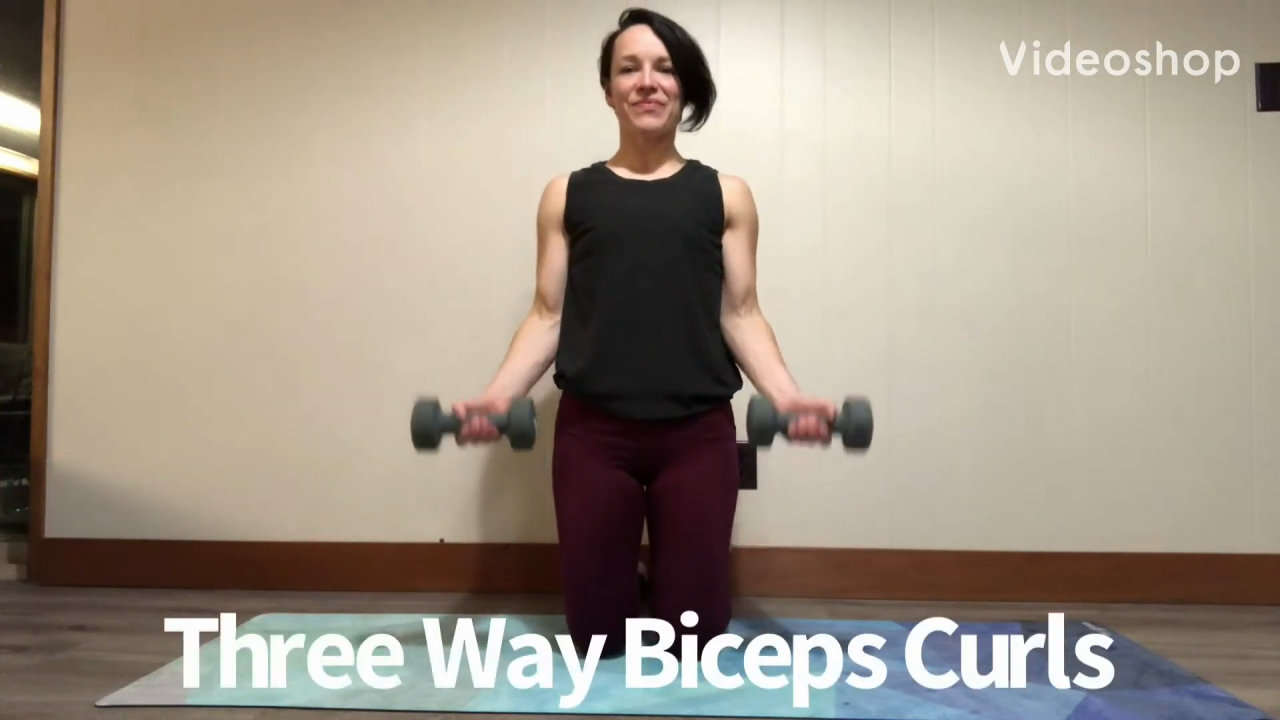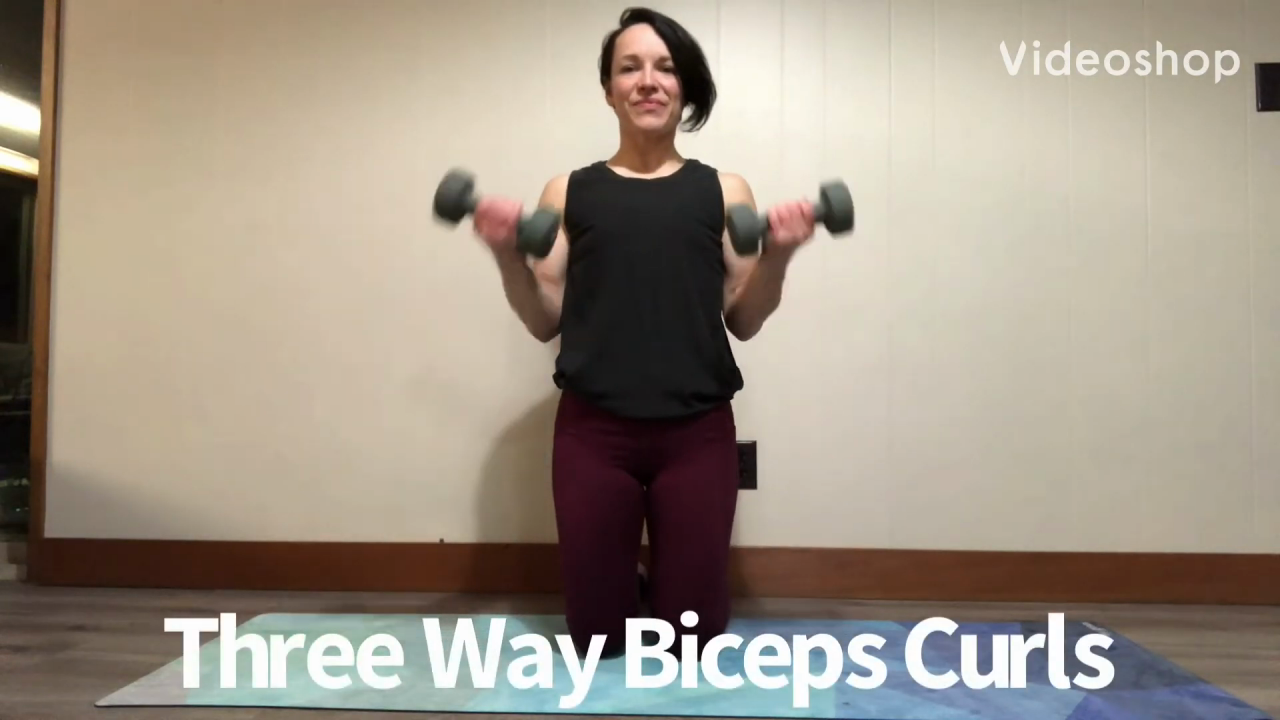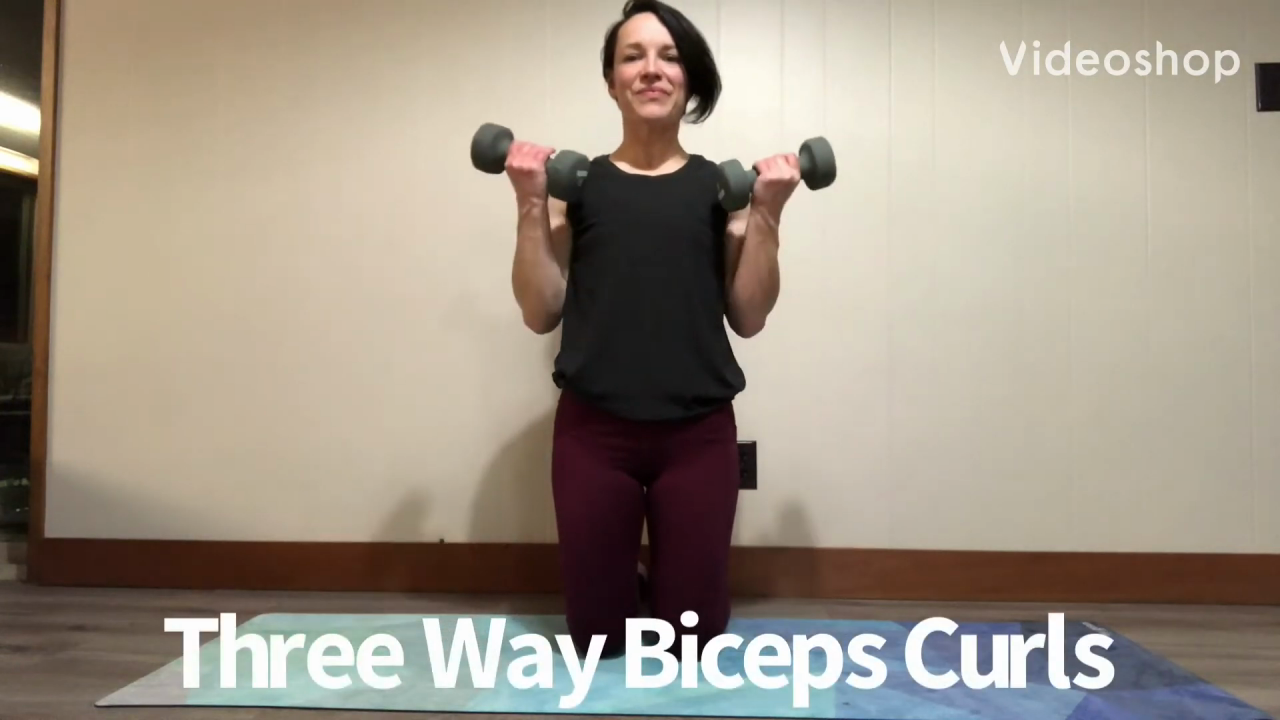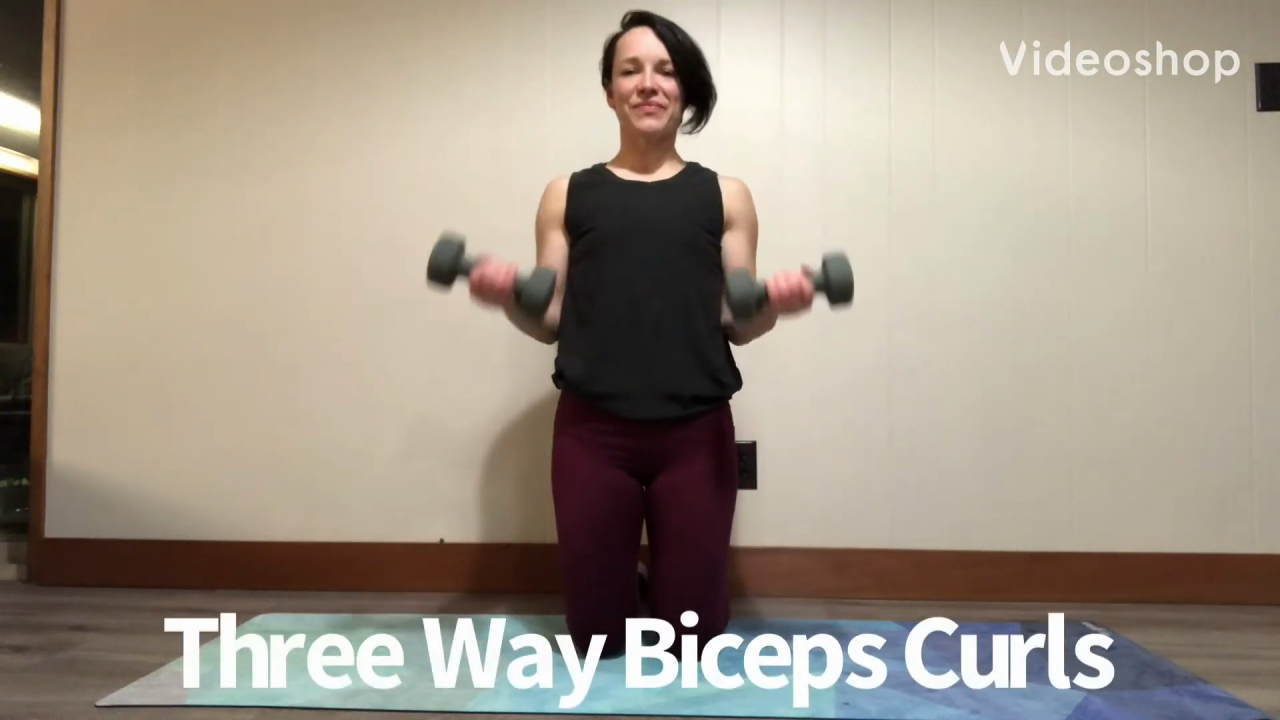
dt=0.5s
person 1, frame 1
left shoulder: (725, 194)
right shoulder: (567, 194)
left elbow: (739, 315)
right elbow: (548, 316)
left wrist: (785, 394)
right wrist: (498, 395)
left hip: (698, 433)
right hip: (592, 432)
left knee: (695, 633)
right knee: (596, 633)
left ankle: (663, 585)
right ankle: (631, 584)
person 1, frame 2
left shoulder: (724, 191)
right shoulder: (568, 192)
left elbow: (742, 318)
right elbow: (546, 319)
left wrist: (776, 260)
right wrist: (509, 256)
left hip: (698, 432)
right hip: (592, 430)
left knee: (694, 634)
right knee: (595, 634)
left ankle: (660, 580)
right ankle: (627, 583)
person 1, frame 3
left shoulder: (727, 186)
right shoulder: (572, 184)
left elbow: (748, 318)
right elbow: (539, 313)
left wrist: (769, 212)
right wrist: (530, 202)
left hip: (699, 432)
right hip: (592, 430)
left knee: (693, 634)
right knee: (596, 634)
left ankle: (657, 581)
right ankle: (628, 583)
person 1, frame 4
left shoulder: (725, 195)
right shoulder: (568, 194)
left elbow: (736, 325)
right elbow: (551, 322)
left wrist: (773, 305)
right wrist: (509, 299)
left hip: (696, 433)
right hip: (592, 431)
left knee: (694, 634)
right knee: (595, 635)
left ankle: (663, 584)
right ankle: (628, 587)
